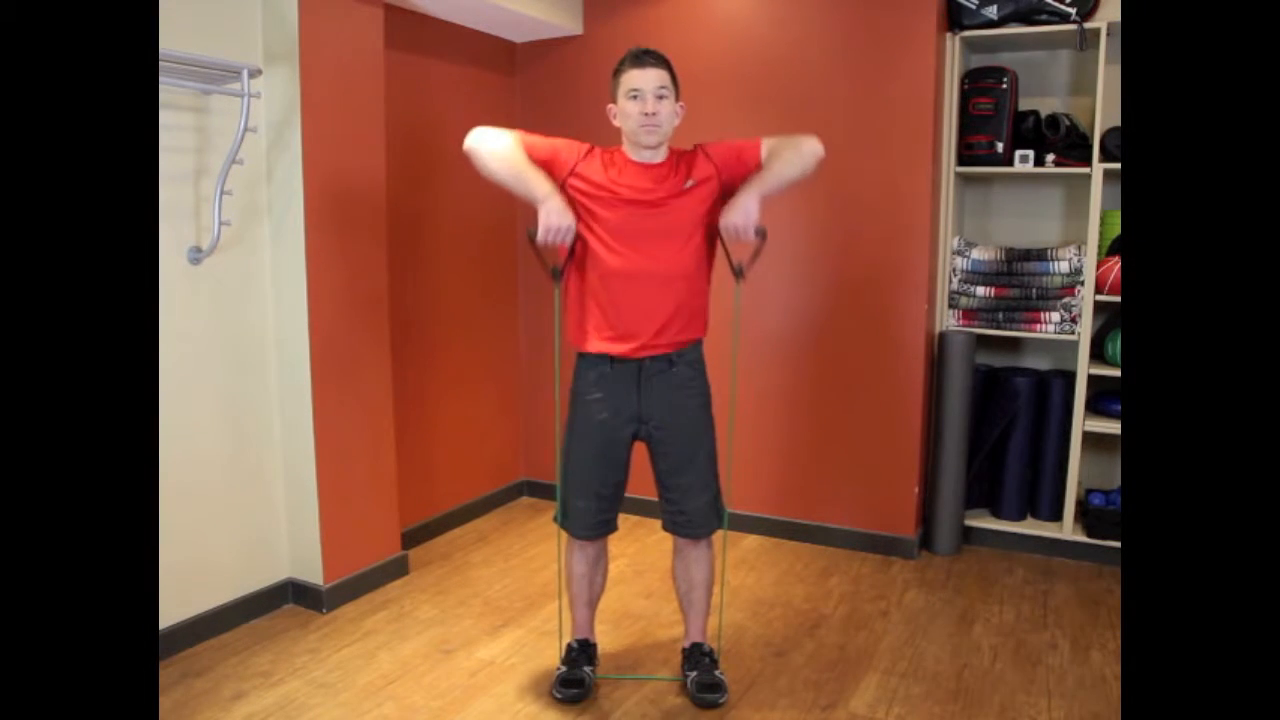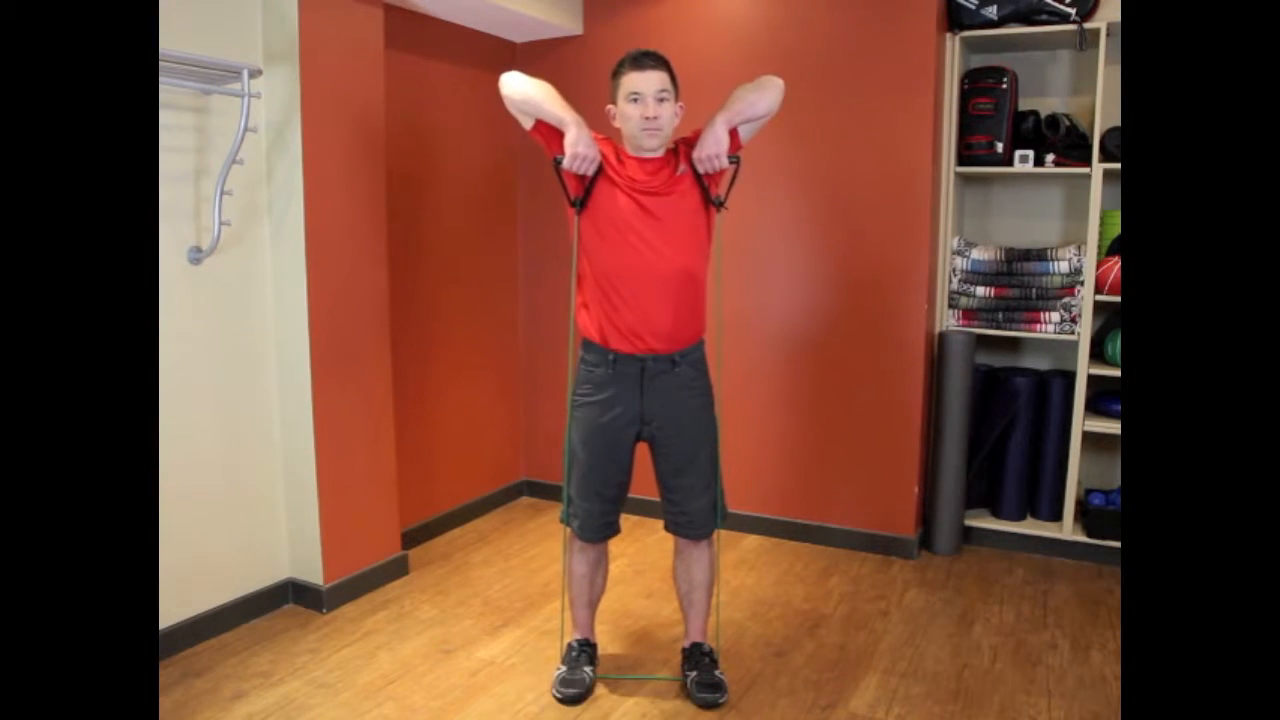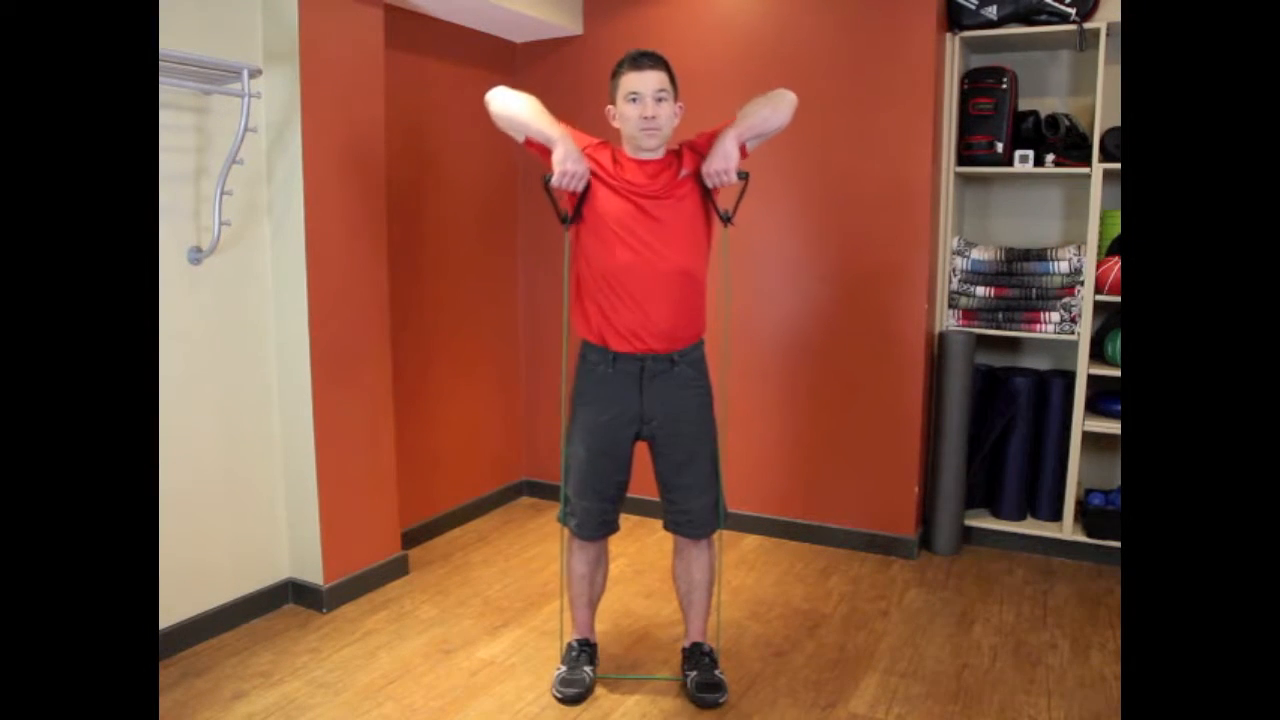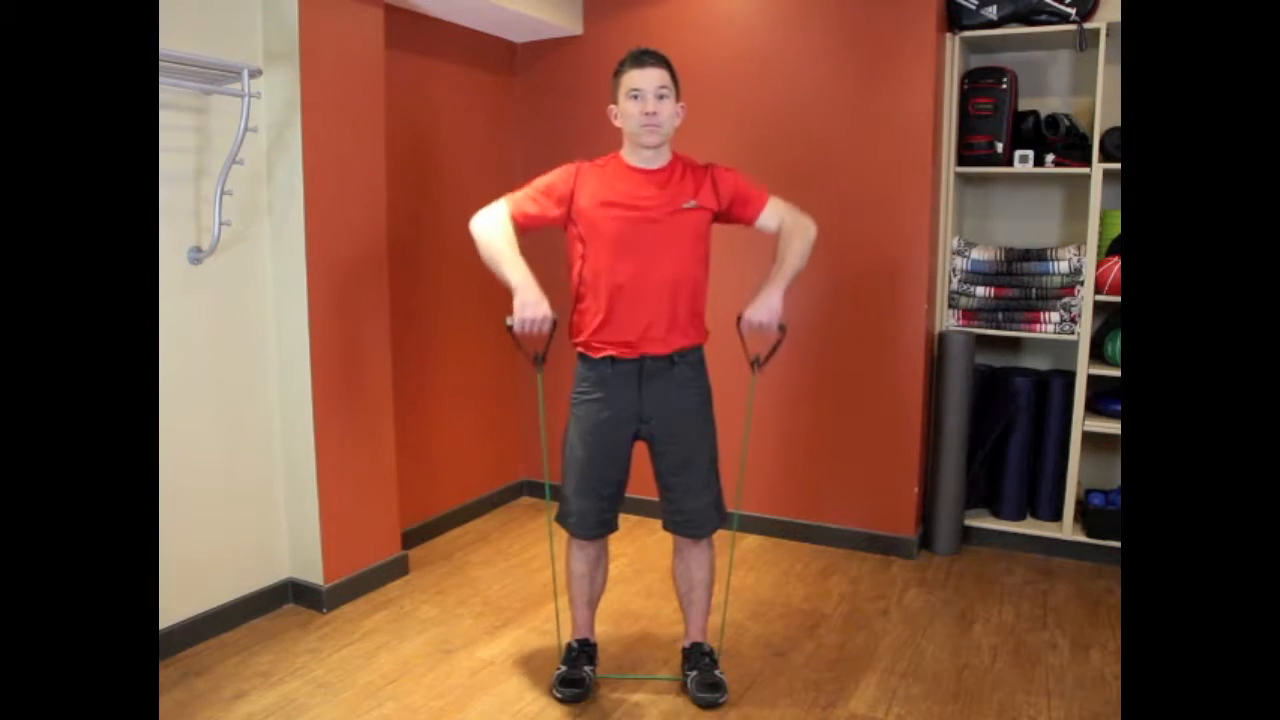
dt=0.5s
person 1, frame 1
left shoulder: (709, 171)
right shoulder: (579, 168)
left elbow: (808, 149)
right elbow: (481, 143)
left wrist: (754, 194)
right wrist: (543, 195)
left hip: (679, 373)
right hip: (600, 374)
left knee: (694, 522)
right knee: (585, 523)
left ankle: (696, 650)
right ankle: (581, 646)
person 1, frame 2
left shoulder: (698, 162)
right shoulder: (589, 161)
left elbow: (772, 89)
right elbow: (513, 85)
left wrist: (717, 128)
right wrist: (572, 127)
left hip: (682, 372)
right hip: (604, 371)
left knee: (695, 523)
right knee: (588, 522)
left ankle: (697, 650)
right ankle: (581, 646)
person 1, frame 3
left shoulder: (699, 162)
right shoulder: (588, 163)
left elbow: (782, 103)
right elbow: (502, 102)
left wrist: (730, 139)
right wrist: (559, 143)
left hip: (681, 371)
right hip: (603, 371)
left knee: (695, 522)
right knee: (588, 520)
left ankle: (697, 649)
right ankle: (582, 646)
person 1, frame 4
left shoulder: (709, 183)
right shoulder: (578, 182)
left elbow: (797, 224)
right elbow: (487, 221)
left wrist: (774, 290)
right wrist: (523, 285)
left hip: (679, 376)
right hip: (600, 377)
left knee: (694, 523)
right knee: (585, 522)
left ankle: (697, 650)
right ankle: (581, 646)
